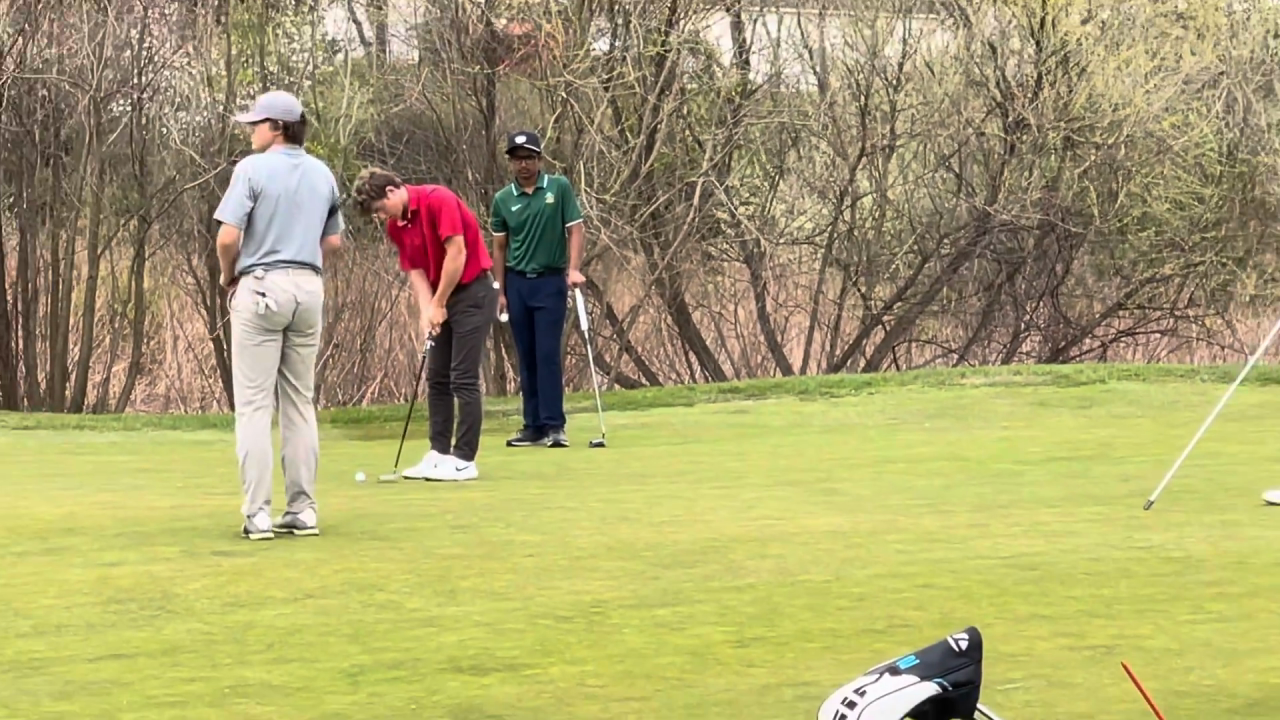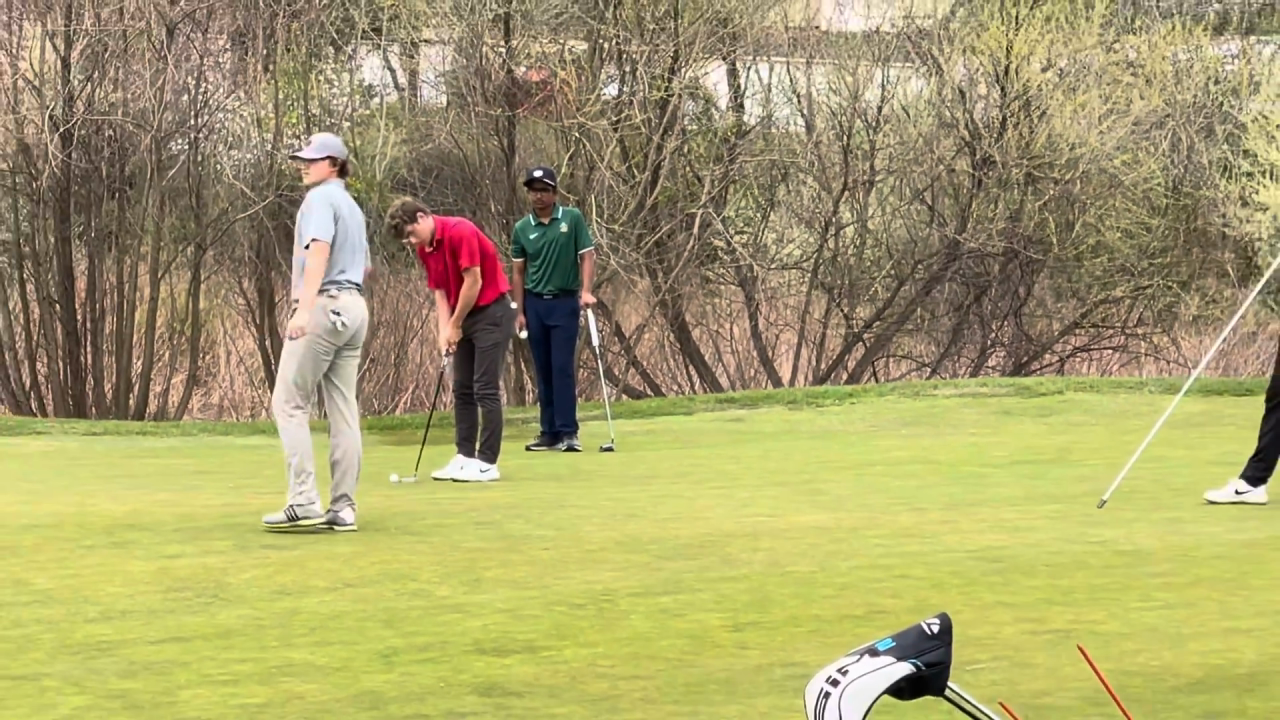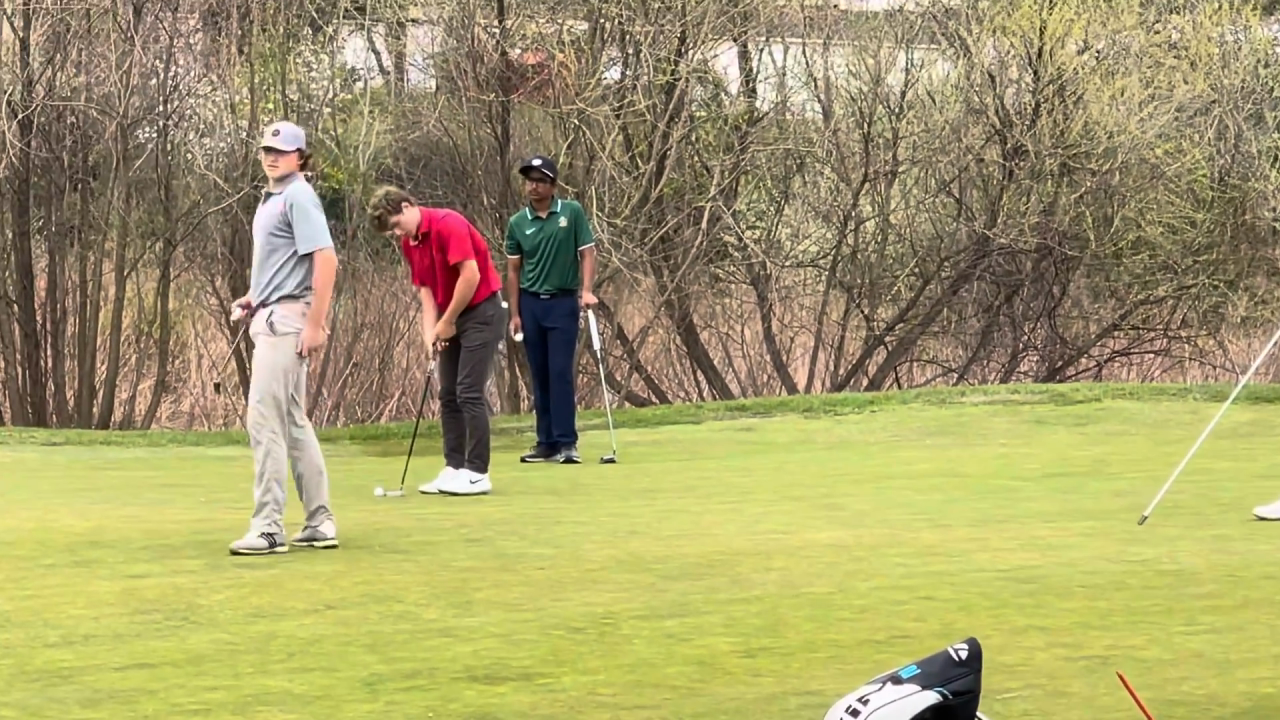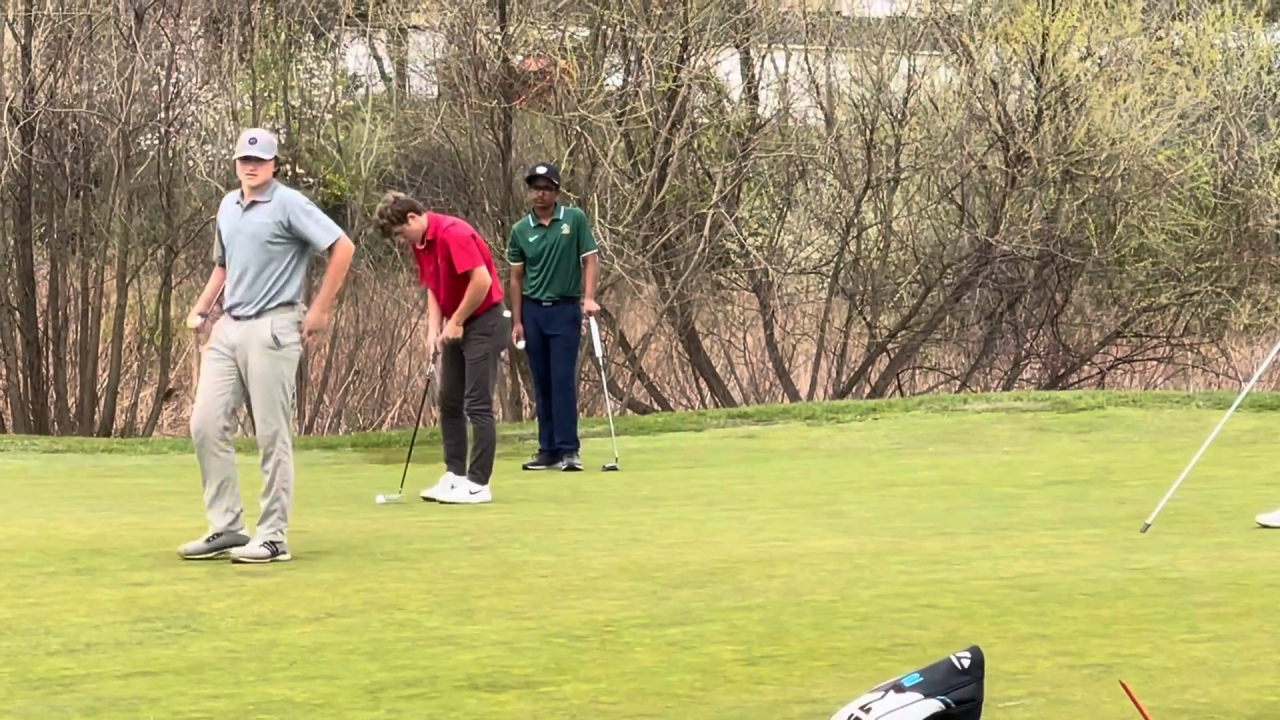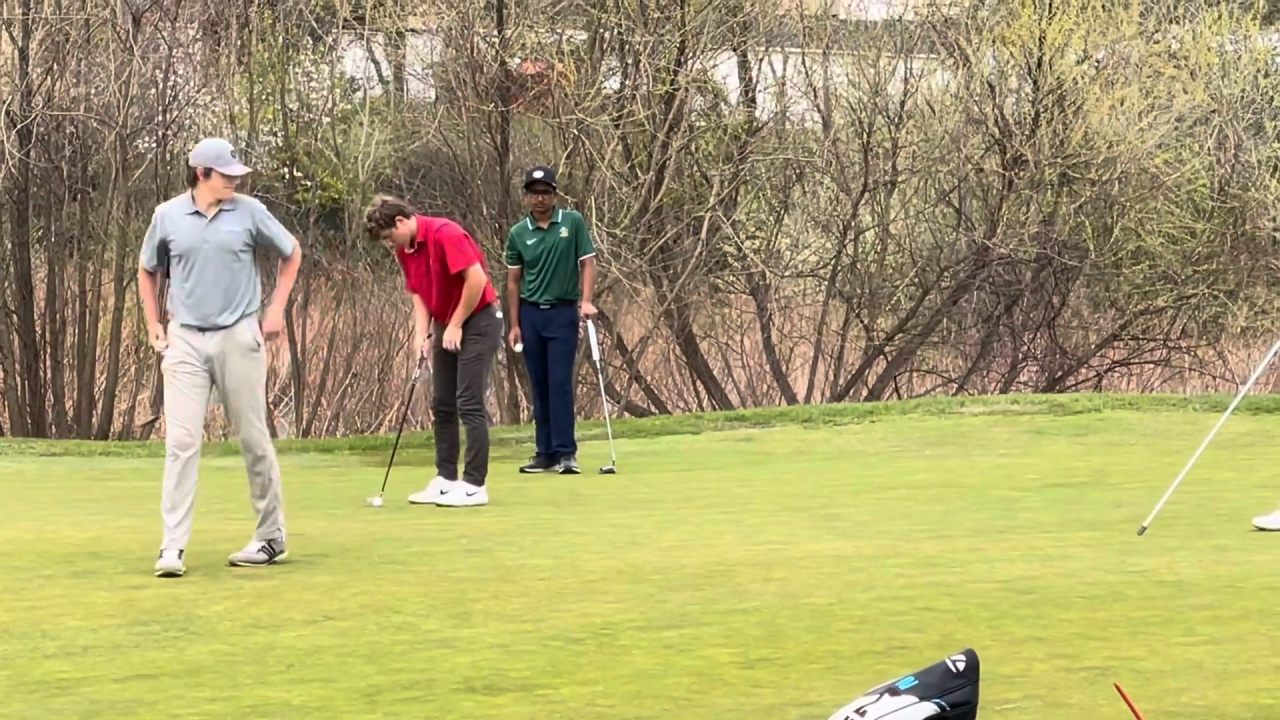
dt=0.4s
person 1, frame 1
left shoulder: (252, 168)
right shoulder: (323, 173)
left elbow: (229, 237)
right elbow: (333, 241)
left wrist: (229, 275)
left hip: (261, 290)
right hip: (309, 289)
left knee: (253, 405)
right knee: (299, 404)
left ankle: (258, 512)
right ankle: (302, 509)
person 1, frame 2
left shoulder: (321, 198)
right shoulder: (350, 204)
left elbow: (319, 252)
right elbow: (365, 265)
left wrist: (305, 308)
left hip: (325, 311)
right hip: (352, 309)
left knee: (289, 404)
right knee: (343, 411)
left ankle: (304, 501)
right ankle: (343, 507)
person 1, frame 3
left shoulder: (298, 196)
right shoulder: (270, 197)
left elbow: (326, 259)
left wrist: (316, 323)
right wrist: (250, 297)
left hip: (285, 319)
right hip: (268, 317)
left knee: (264, 422)
right knee: (292, 423)
left ankle: (269, 527)
right ankle: (319, 522)
person 1, frame 4
left shoulder: (291, 204)
right shoulder: (228, 205)
left elbow: (342, 248)
left wrist: (320, 308)
right wrist: (202, 307)
left hip: (273, 331)
right hip: (230, 328)
left knee: (272, 435)
right knee: (205, 425)
left ankle: (273, 535)
right ankle: (226, 527)
person 1, frame 5
left shoulder: (251, 211)
right shoulder: (167, 215)
left elbow: (292, 255)
right elbow: (146, 270)
left wrist: (275, 311)
right wrist: (154, 326)
left hip: (240, 339)
right hip: (186, 340)
left knee: (255, 439)
right knee: (183, 441)
left ankle: (270, 537)
right ankle: (174, 547)
person 2, frame 1
left shoulder: (437, 199)
right shoulder: (396, 226)
left elbow: (458, 252)
right elbow: (416, 271)
left wrist: (439, 304)
right wrist: (426, 311)
left hip: (472, 292)
right hip: (442, 296)
left knee: (463, 378)
right knee: (437, 378)
left ankle: (464, 460)
right ankle: (439, 452)
person 2, frame 2
left shoulder: (460, 231)
right shoulder: (424, 250)
left elbow: (473, 281)
right elbow: (440, 291)
left wrist: (455, 325)
right wrist: (444, 330)
left hip: (492, 313)
right hip: (465, 315)
left knee: (485, 389)
right knee: (462, 389)
left ankle: (487, 463)
right ankle: (465, 457)
person 2, frame 3
left shoulder: (448, 224)
right shoulder: (409, 243)
left elbow: (471, 274)
right elbow: (426, 287)
left wrist: (447, 320)
right wrist: (430, 329)
left hip: (480, 312)
right hip: (452, 318)
left knee: (470, 392)
right knee: (449, 396)
left ankle: (477, 473)
right ankle: (455, 468)
person 2, frame 4
left shoulder: (454, 233)
right shoulder: (420, 244)
left elbow: (481, 280)
left wrist: (456, 321)
right wrist: (434, 328)
left hip: (484, 322)
right hip: (456, 325)
left knee: (477, 404)
right knee: (449, 401)
left ankle: (478, 484)
right ankle: (455, 475)
person 2, frame 5
left shoulder: (445, 233)
right shoulder: (405, 251)
left elbow: (477, 278)
left wrist: (456, 325)
right wrist: (421, 334)
left hip: (476, 323)
right hip: (446, 327)
left knee: (470, 404)
right knee: (443, 406)
left ankle: (474, 485)
right ankle: (446, 479)
person 3, frame 1
left shoulder: (560, 187)
right shoulder: (502, 199)
left elbow: (575, 229)
right elbow: (499, 248)
left wrist: (574, 269)
right wrist: (500, 291)
left hip: (551, 281)
right hip: (517, 283)
left knee: (548, 354)
right knee: (526, 358)
left ankle: (554, 426)
right ankle: (533, 425)
person 3, frame 2
left shoulder: (573, 218)
right shoulder: (521, 229)
left elbow: (586, 256)
right elbow: (518, 272)
left wrist: (586, 291)
right wrist: (520, 312)
left hip: (565, 302)
right hip: (534, 304)
left knee: (563, 368)
right knee: (543, 371)
left ankle: (568, 432)
right ankle: (549, 432)
person 3, frame 3
left shoulder: (573, 212)
right shoulder: (517, 223)
left elbow: (587, 252)
right elbow: (513, 270)
left wrist: (587, 290)
right wrist: (514, 314)
left hip: (563, 302)
right hip: (530, 303)
left knee: (561, 373)
right knee: (539, 376)
left ankle: (566, 442)
right ankle: (546, 442)
person 3, frame 4
left shoulder: (575, 219)
right shoulder: (519, 230)
left elbow: (589, 259)
right elbow: (516, 278)
left wrist: (589, 297)
right wrist: (517, 321)
left hip: (565, 309)
right hip: (533, 311)
left knee: (563, 380)
right knee: (541, 384)
left ankle: (568, 449)
right ankle: (548, 449)
person 3, frame 5
left shoulder: (574, 222)
right shoulder: (518, 233)
left elbow: (587, 263)
right elbow: (513, 281)
left wrist: (586, 300)
right wrist: (514, 324)
left hip: (563, 312)
right hip: (530, 314)
left knee: (560, 383)
right knee: (539, 386)
left ankle: (566, 452)
right ankle: (545, 452)
